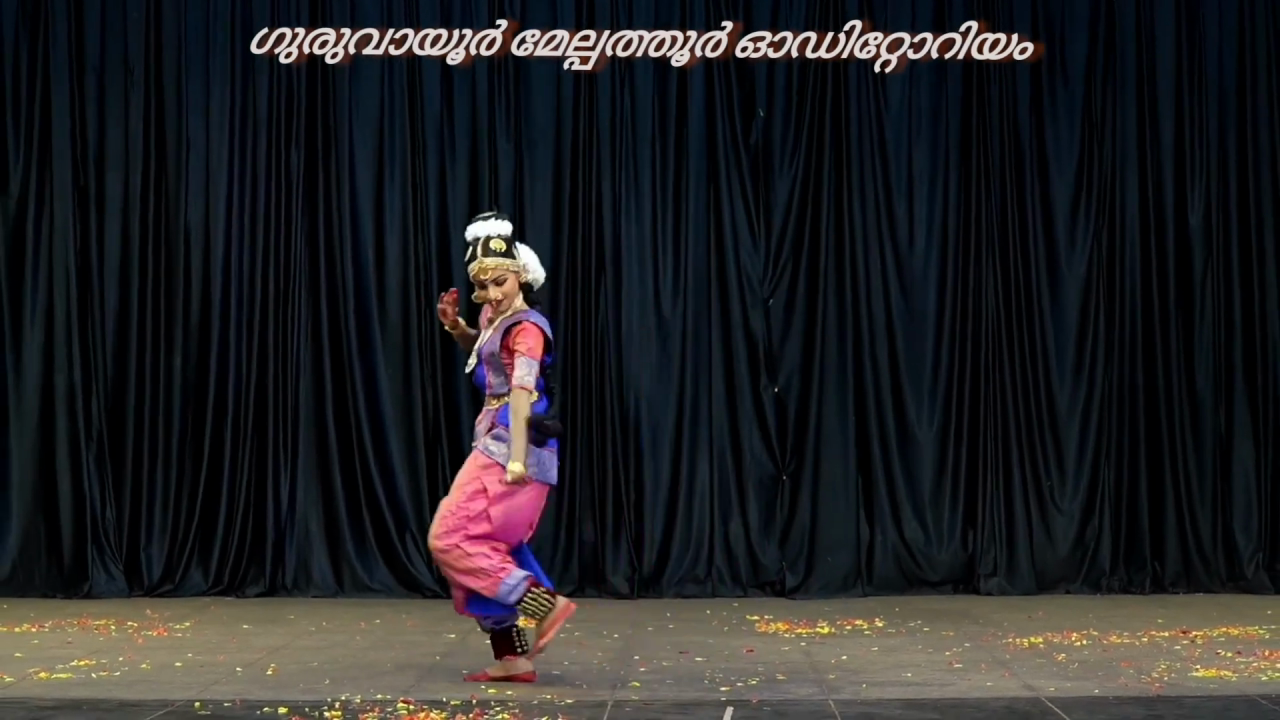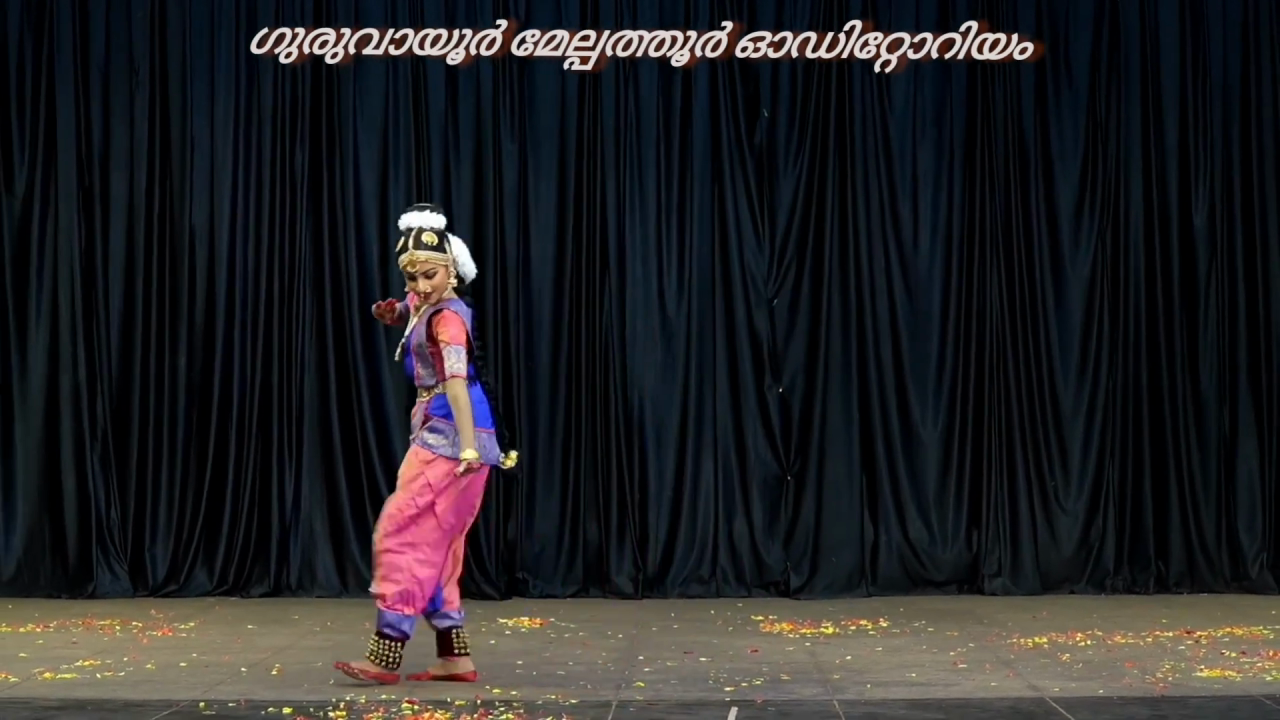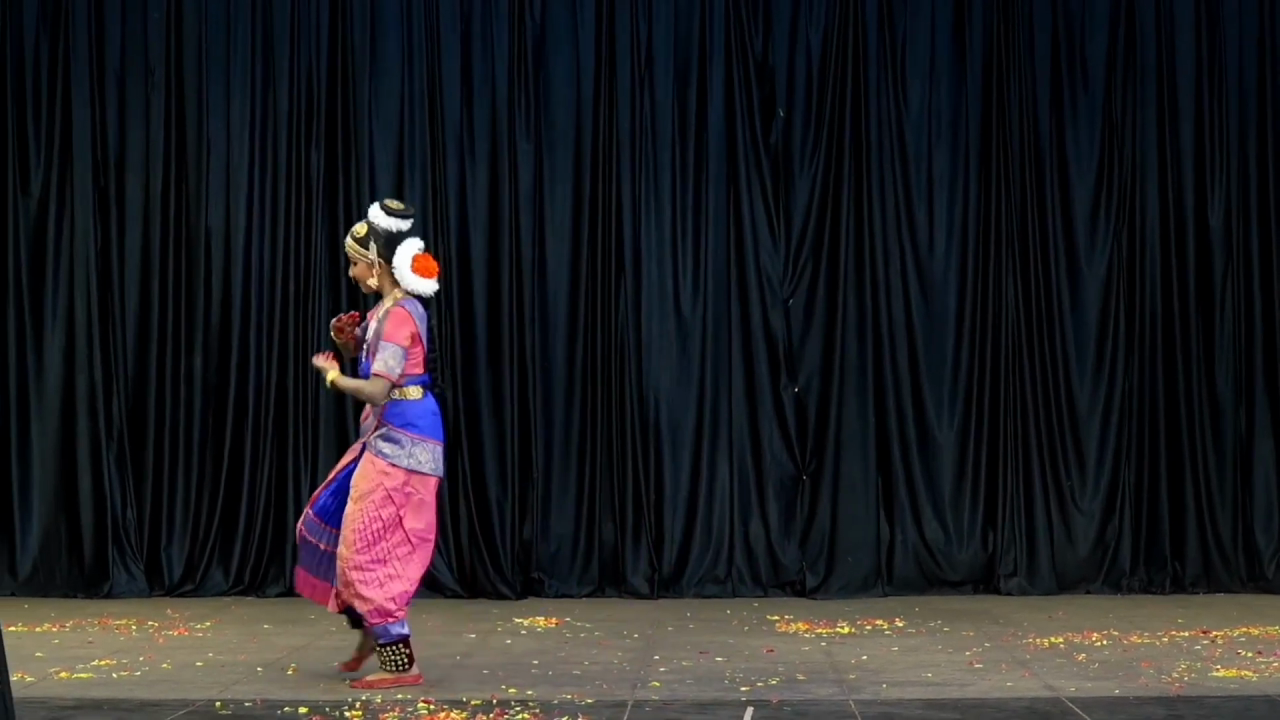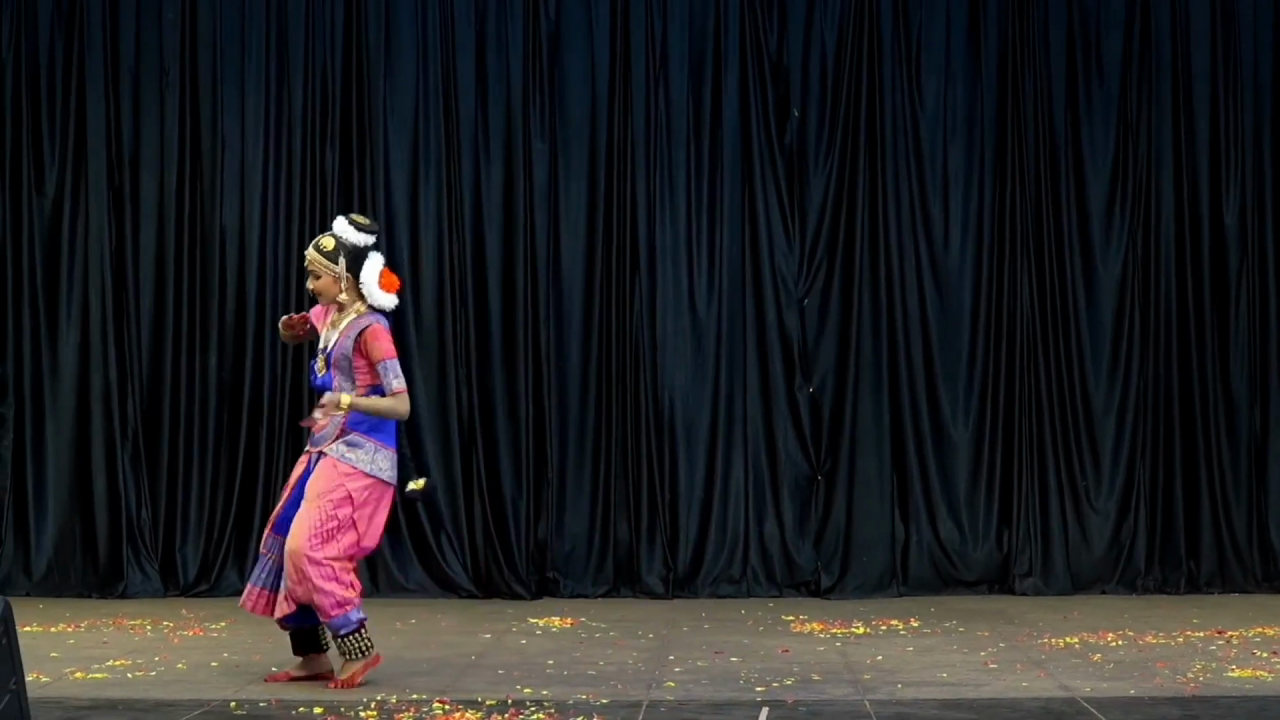
dt=0.4s
person 1, frame 1
left shoulder: (526, 327)
right shoulder: (493, 316)
left elbow: (521, 397)
right elbow: (481, 351)
left wrist: (517, 459)
right wrist: (451, 322)
left hip: (515, 448)
right hip: (499, 446)
left knee: (451, 538)
right knee: (487, 548)
left ankle: (546, 604)
right ankle: (511, 657)
person 1, frame 2
left shoulder: (447, 316)
right shoulder: (422, 300)
left elbow: (456, 383)
right elbow: (399, 314)
left wrist: (468, 448)
right wrist: (389, 312)
left hip: (447, 435)
right hip: (440, 434)
left knee: (404, 539)
right knee: (434, 547)
left ankle: (384, 658)
right ankle: (453, 657)
person 1, frame 3
left shoulder: (401, 315)
right shoulder: (386, 307)
left elbow: (375, 389)
right elbow: (359, 353)
left wrist: (332, 377)
right wrist: (346, 336)
left hip: (403, 441)
right hip: (385, 440)
left knee: (370, 550)
right knee: (323, 527)
left ankle: (400, 664)
right ankle: (371, 636)
person 1, frame 4
left shoulder: (372, 329)
right shoulder: (329, 314)
left elbow: (400, 405)
right elbow: (296, 337)
left wrist: (347, 401)
right wrist: (291, 327)
left hip: (360, 451)
right hip: (328, 447)
left knee: (313, 548)
right knee: (288, 547)
left ankle: (359, 651)
right ankle: (312, 658)
